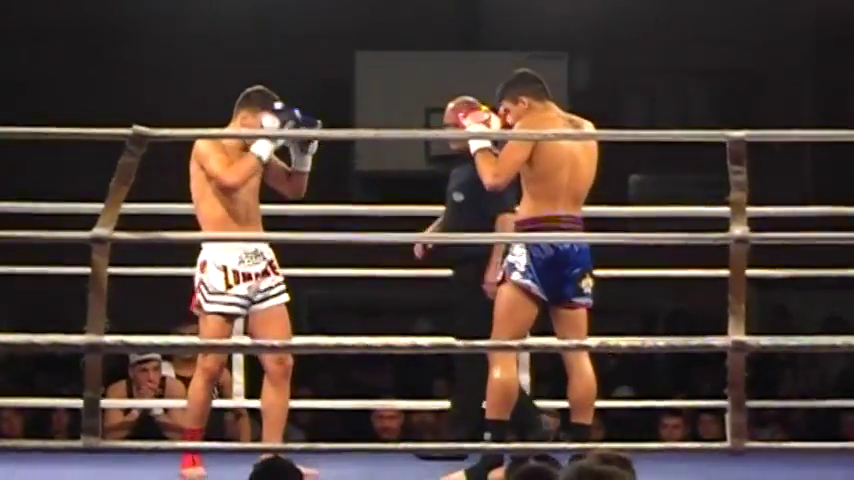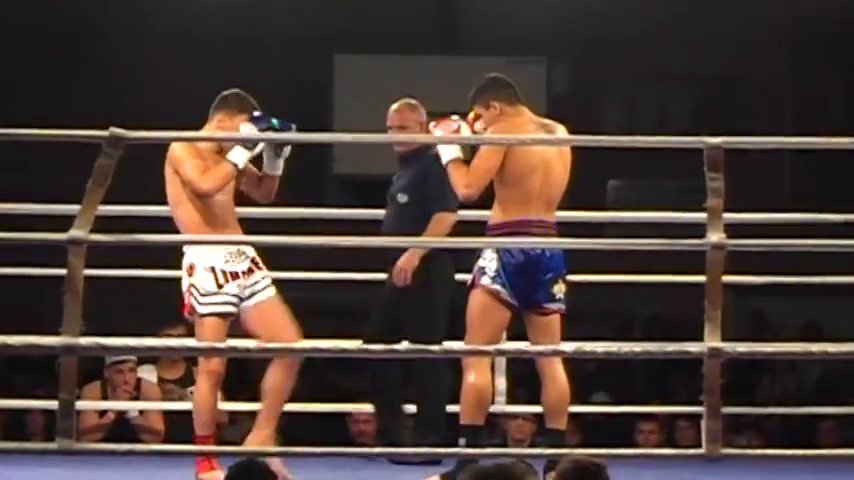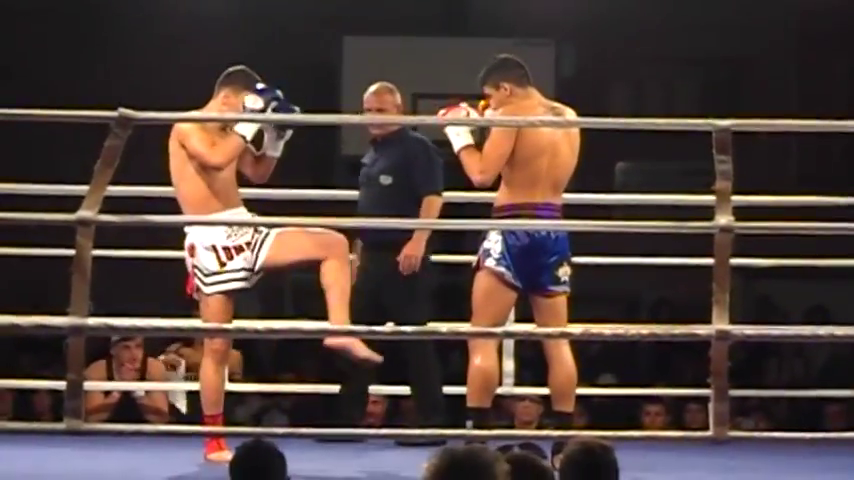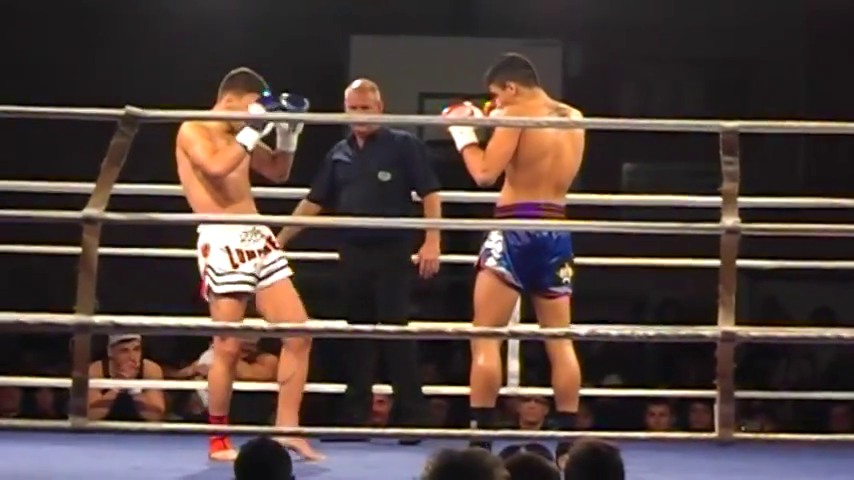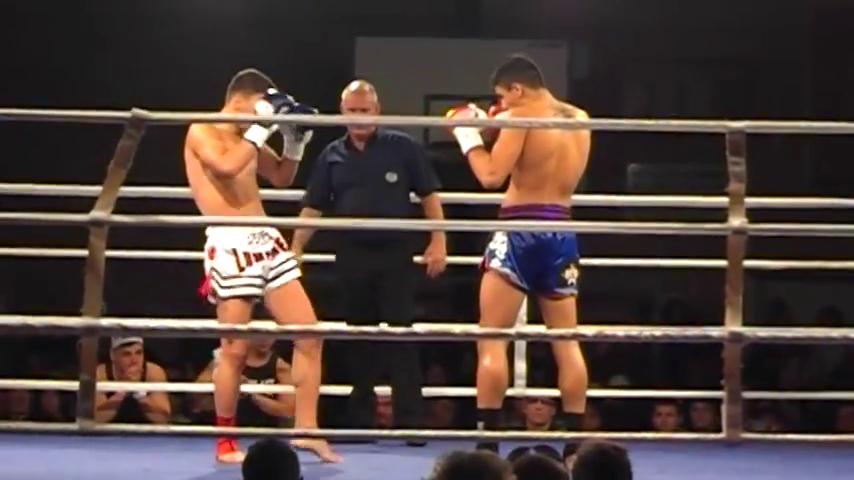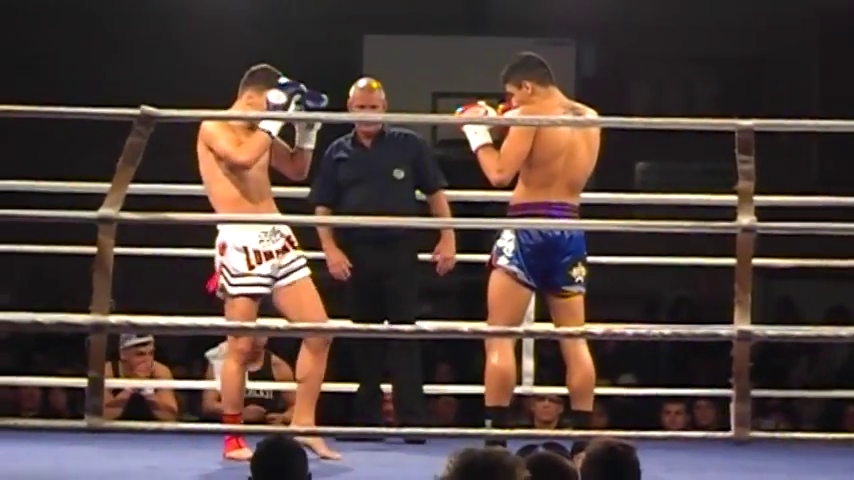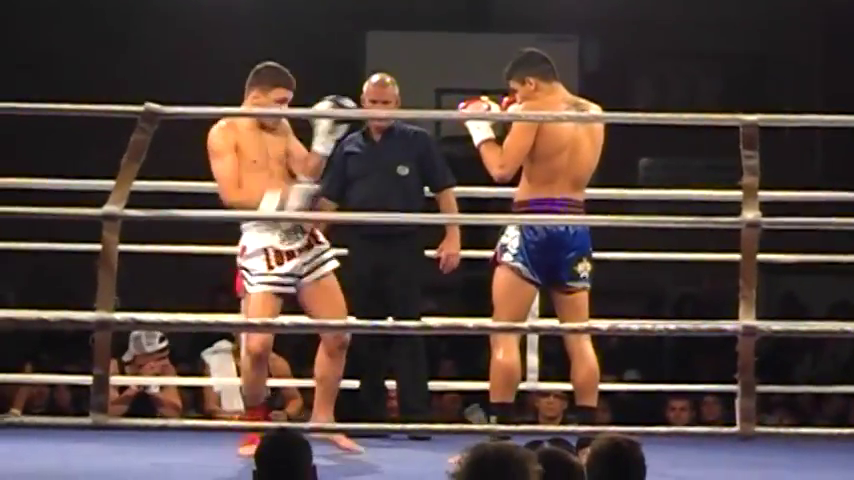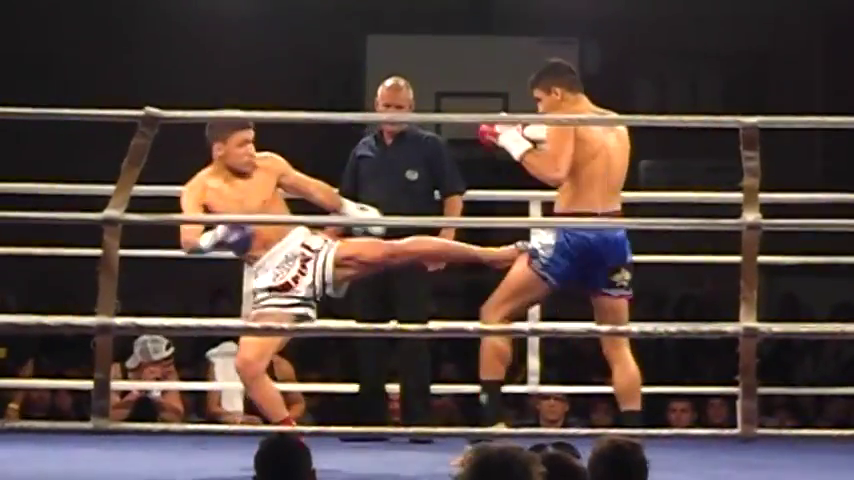
dt=0.3s
person 1, frame 1
left shoulder: (533, 125)
right shoulder: (585, 130)
left elbow: (495, 177)
left wrist: (477, 133)
right wrist: (502, 132)
left hip: (536, 244)
right hip: (574, 244)
left knee: (503, 351)
right knee: (577, 353)
person 1, frame 2
left shoulder: (504, 131)
right shoulder: (559, 134)
left elbow: (467, 188)
left wrist: (448, 144)
right wrist: (476, 135)
left hip: (509, 249)
right hip: (547, 249)
left knee: (476, 357)
right knee: (549, 358)
person 1, frame 3
left shoulder: (512, 113)
right shoulder: (568, 117)
left elbow: (482, 174)
left wrist: (458, 131)
left hip: (514, 232)
right hip: (553, 232)
left knee: (482, 339)
right knee: (556, 342)
person 1, frame 4
left shoulder: (516, 114)
right shoulder: (574, 119)
left elbow: (485, 173)
left wrist: (463, 129)
right wrist: (493, 122)
left hip: (516, 231)
right hip: (556, 232)
left knee: (485, 339)
right knee: (560, 342)
left ankle: (480, 442)
person 1, frame 5
left shoulder: (522, 116)
right shoulder: (579, 120)
left elbow: (492, 175)
left wrist: (468, 133)
left hip: (521, 232)
right hip: (561, 232)
left knee: (491, 341)
right knee: (567, 343)
left ankle: (487, 444)
person 1, frame 6
left shoulder: (531, 114)
right shoulder: (589, 119)
left elbow: (500, 173)
left wrist: (477, 130)
left hip: (529, 230)
right hip: (569, 231)
left knee: (499, 339)
right knee: (574, 341)
person 1, frame 7
left shoulder: (533, 112)
right shoulder: (594, 114)
left elbow: (502, 168)
left wrist: (479, 125)
left hip: (535, 226)
right hip: (574, 226)
left knee: (504, 335)
right knee: (578, 338)
person 1, frame 8
left shoulder: (564, 121)
right shoulder: (617, 126)
left elbow: (555, 173)
left wrist: (513, 141)
right wrist: (538, 136)
left hip: (571, 234)
right hip: (612, 236)
left knee: (493, 315)
right knee: (617, 347)
left ankle: (490, 423)
person 2, frame 1
left shoulder: (257, 150)
right shoulder: (208, 145)
left elbow: (294, 188)
right elbow: (231, 178)
left wrist: (302, 149)
right wrist: (269, 140)
left hip: (262, 262)
right hip: (222, 263)
left knee: (280, 364)
right knee: (210, 366)
person 2, frame 2
left shoulder: (230, 154)
right shoulder: (182, 149)
left elbow: (264, 192)
right elbow: (206, 185)
left wrist: (274, 153)
right wrist: (244, 148)
left hip: (243, 260)
right hip: (206, 264)
left knee: (289, 348)
right knee: (212, 367)
left ankle: (260, 440)
person 2, frame 3
left shoulder: (229, 131)
right shoulder: (187, 127)
left elbow: (260, 171)
right elbow: (215, 160)
left wrist: (278, 132)
right wrist: (249, 122)
left hip: (247, 231)
right hip: (210, 240)
left knee: (335, 245)
right knee: (216, 346)
left ankle: (340, 334)
right ankle: (215, 441)
person 2, frame 4
left shoulder: (239, 135)
right shoulder: (193, 131)
left elbow: (278, 172)
right elbow: (216, 168)
left wrist: (287, 131)
right wrist: (255, 129)
left hip: (259, 238)
right hip: (222, 244)
left knee: (298, 336)
right knee: (228, 347)
left ankle: (286, 427)
right ankle: (219, 440)
person 2, frame 5
left shoulder: (248, 136)
right shoulder: (201, 132)
left elbow: (282, 176)
right elbow: (226, 166)
left wrist: (294, 139)
right wrist: (262, 126)
left hip: (267, 242)
right hip: (230, 247)
left knee: (309, 336)
right knee: (235, 349)
left ankle: (305, 427)
right ankle: (226, 442)
person 2, frame 6
left shoulder: (259, 132)
right shoulder: (214, 127)
left elbow: (297, 170)
right elbow: (242, 158)
left wrist: (305, 127)
right wrist: (275, 116)
left hip: (278, 238)
right hip: (241, 243)
left knee: (318, 332)
right knee: (241, 346)
left ankle: (303, 423)
right ankle: (232, 439)
person 2, frame 7
left shoulder: (280, 128)
right shoulder: (223, 134)
left elbow: (309, 170)
right elbow: (231, 194)
left wrist: (325, 129)
right wrist: (279, 200)
left hip: (303, 237)
right hip: (262, 246)
left knee: (337, 338)
right knee: (258, 347)
left ankle: (321, 419)
right ankle: (254, 430)
person 2, frame 8
left shoulder: (268, 165)
right shoulder: (198, 188)
left elbow: (315, 189)
right elbow: (188, 238)
left wrist: (353, 210)
right wrist: (217, 237)
left hip: (308, 252)
right hip: (272, 280)
left knee: (394, 249)
right knee: (247, 365)
left ankle: (494, 255)
person 3, frame 1
right shoulder: (459, 165)
left elbow: (507, 215)
left wrist: (496, 263)
right wrist: (433, 231)
left hip: (481, 270)
right hip: (465, 268)
left knee: (470, 351)
right knee: (475, 350)
left ankle: (466, 434)
right ankle: (528, 424)
person 3, frame 2
left shoulder: (434, 163)
right shoulder: (405, 167)
left elbow: (446, 214)
left wrist: (414, 254)
left hip: (426, 272)
right hip: (401, 272)
left knee: (426, 354)
right knee: (376, 345)
left ankle: (432, 439)
right ankle: (390, 432)
person 3, frame 3
left shoulder: (416, 147)
right shoulder: (371, 154)
left elbow: (433, 198)
left wrist: (418, 240)
right wrist: (356, 255)
left hip: (405, 257)
right hip: (372, 257)
left knee: (413, 338)
left ankle: (432, 422)
right ankle: (348, 417)
person 3, frame 4
left shoulder: (404, 145)
right shoulder: (339, 153)
left elbow: (430, 194)
right elbow: (314, 202)
left wrist: (432, 242)
right wrist: (279, 240)
left hip: (392, 252)
right hip: (354, 253)
right knee: (357, 334)
left ankle: (413, 416)
right ankle: (355, 417)
person 3, frame 5
left shoulder: (403, 147)
right shoulder: (332, 155)
left elbow: (429, 194)
right elbow: (313, 209)
left wrist: (439, 239)
right wrist: (295, 251)
left hip: (395, 252)
right hip: (352, 255)
right knee: (359, 337)
left ankle: (410, 421)
right ankle: (360, 420)
person 3, frame 6
left shoulder: (408, 144)
right shoulder: (337, 151)
left elbow: (435, 192)
right elbow: (323, 207)
left wrist: (447, 237)
right wrist: (330, 249)
left hip: (399, 249)
right hip: (356, 253)
right knee: (364, 334)
left ankle: (412, 418)
right ankle: (367, 417)
person 3, frame 7
left shoulder: (418, 141)
right shoulder: (349, 145)
left elbow: (444, 190)
right elbow: (329, 198)
left wrist: (452, 236)
left hip: (405, 247)
right hip: (362, 248)
left knee: (407, 330)
right knee: (366, 331)
left ankle: (416, 415)
right ankle: (369, 414)
person 3, frame 8
left shoulder: (430, 146)
right shoulder: (363, 149)
left elbow: (453, 196)
right elbow: (346, 202)
left wrist: (446, 237)
left knee: (413, 334)
right knee: (370, 334)
left ankle: (417, 418)
right ankle: (370, 416)
